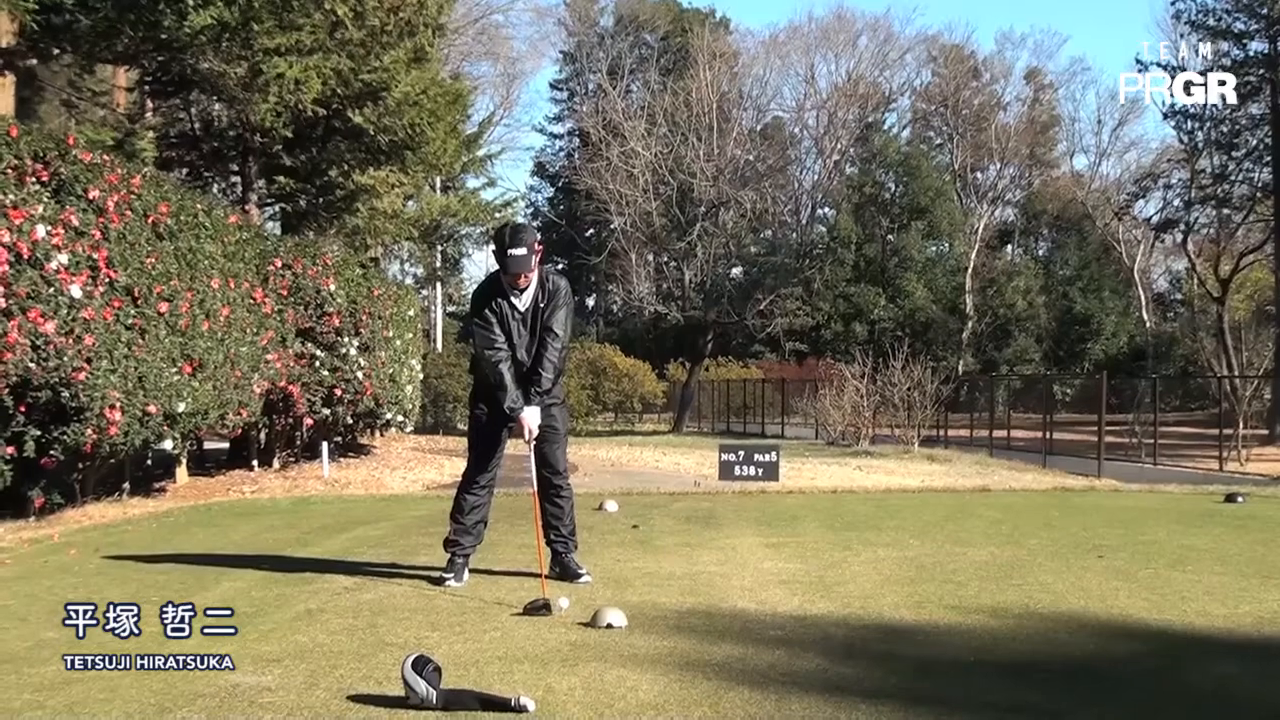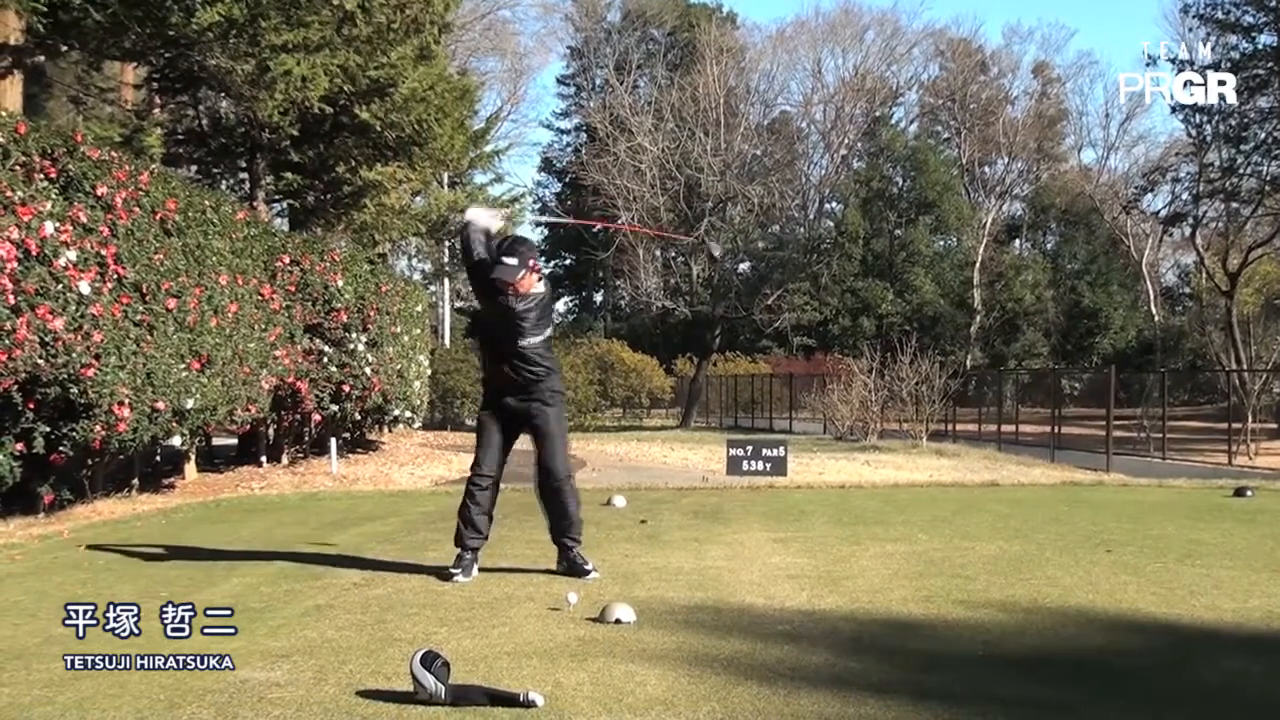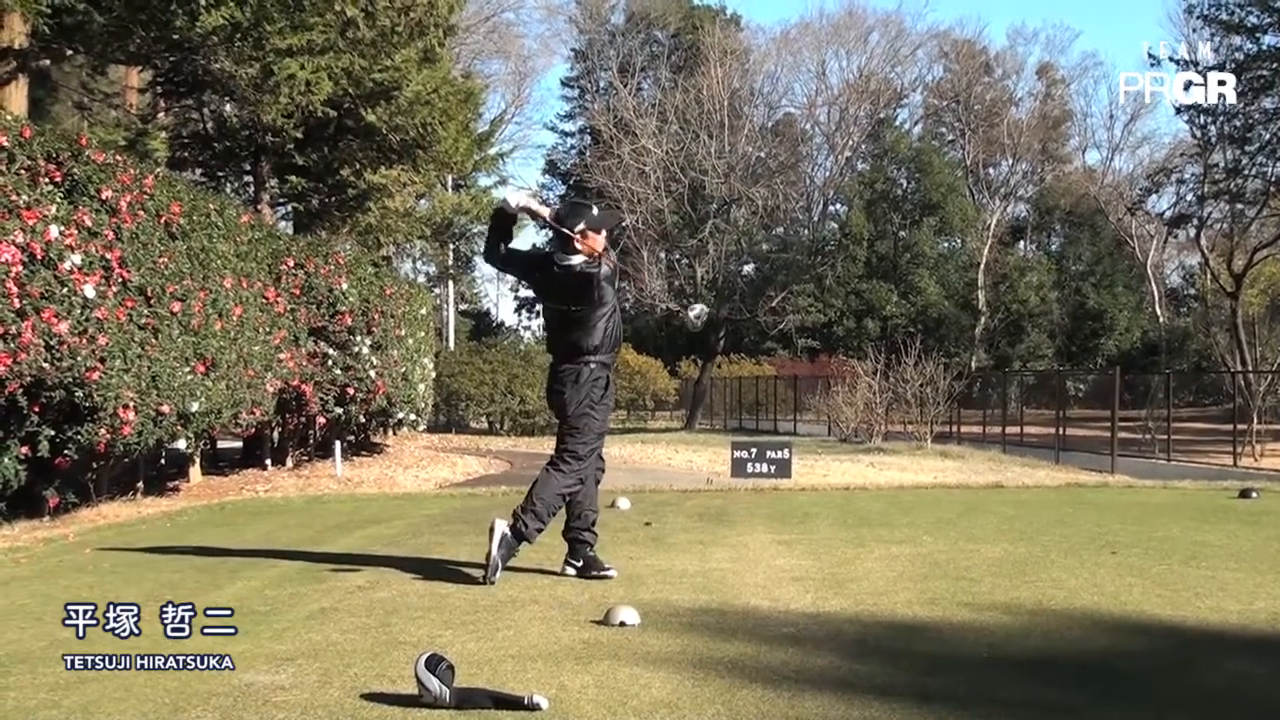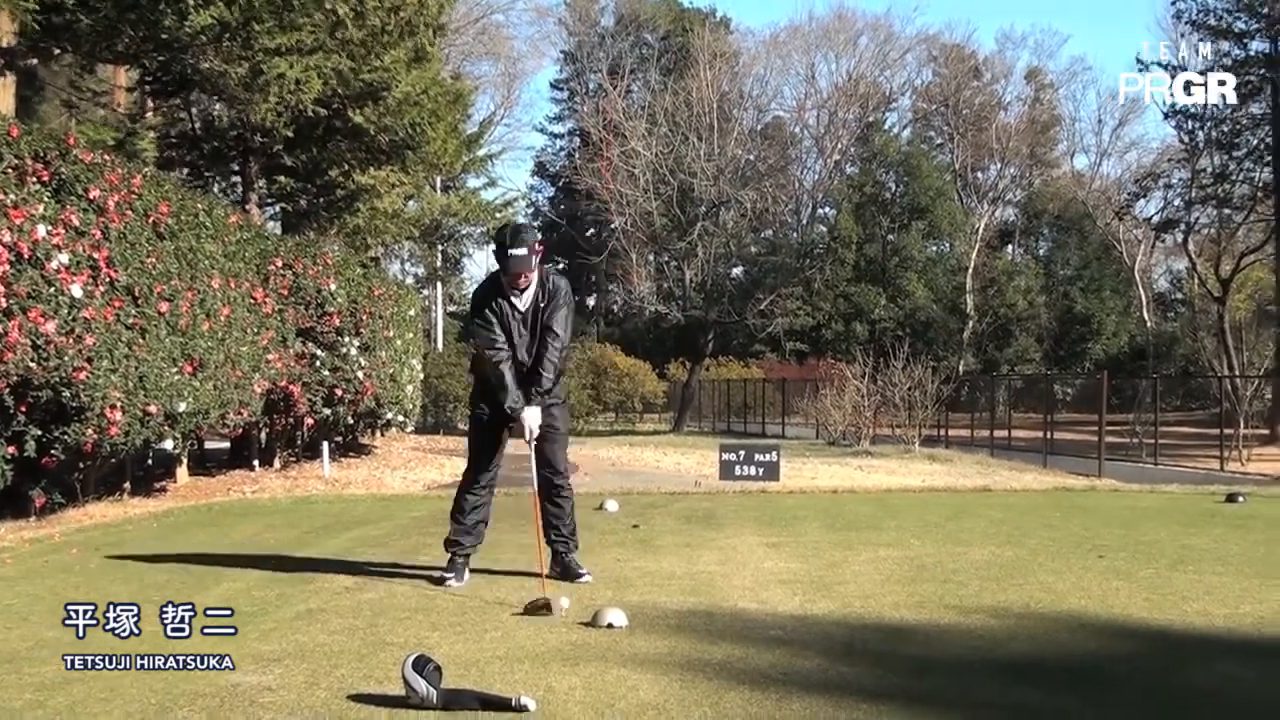
dt=1s
person 1, frame 1
left shoulder: (556, 289)
right shoulder: (486, 296)
left elbow: (553, 349)
right elbow: (494, 358)
left wrist: (533, 402)
right wrist: (517, 408)
left hip: (545, 394)
right hip: (495, 395)
left knee: (555, 474)
right knee: (479, 474)
left ankle: (563, 555)
right ankle: (459, 556)
person 1, frame 2
left shoulder: (524, 306)
right shoulder: (507, 287)
left elbow: (478, 268)
left wrist: (474, 228)
right wrist: (486, 228)
left hip: (540, 396)
right hip: (499, 396)
left knee: (554, 476)
right knee: (483, 472)
left ankle: (570, 551)
right ankle: (467, 551)
person 1, frame 3
left shoulder: (543, 267)
right shoulder: (601, 276)
left elbow: (495, 254)
right elbow: (598, 256)
left wrist: (507, 210)
right wrist: (545, 212)
left hip: (569, 373)
right hip: (589, 378)
left knee: (588, 464)
right knee: (571, 462)
left ankle: (580, 552)
right ankle: (513, 533)
person 1, frame 4
left shoulder: (556, 288)
right shoulder: (486, 296)
left elbow: (553, 349)
right elbow: (495, 356)
left wrist: (534, 402)
right wrist: (518, 407)
left hip: (545, 390)
right hip: (496, 390)
left knee: (555, 472)
right knee: (480, 472)
left ankle: (563, 555)
right ankle: (459, 555)
